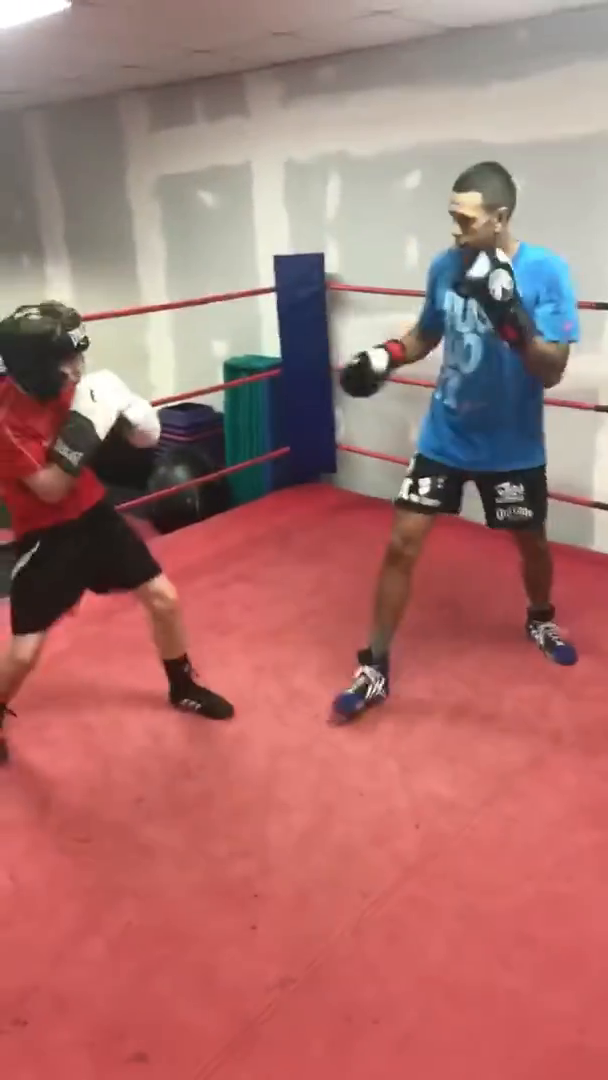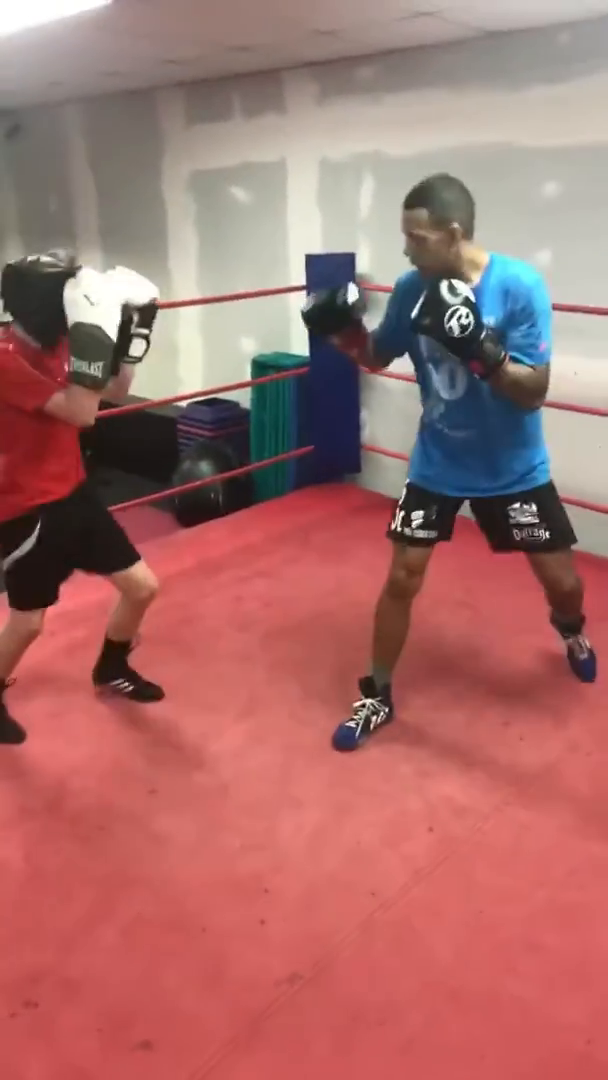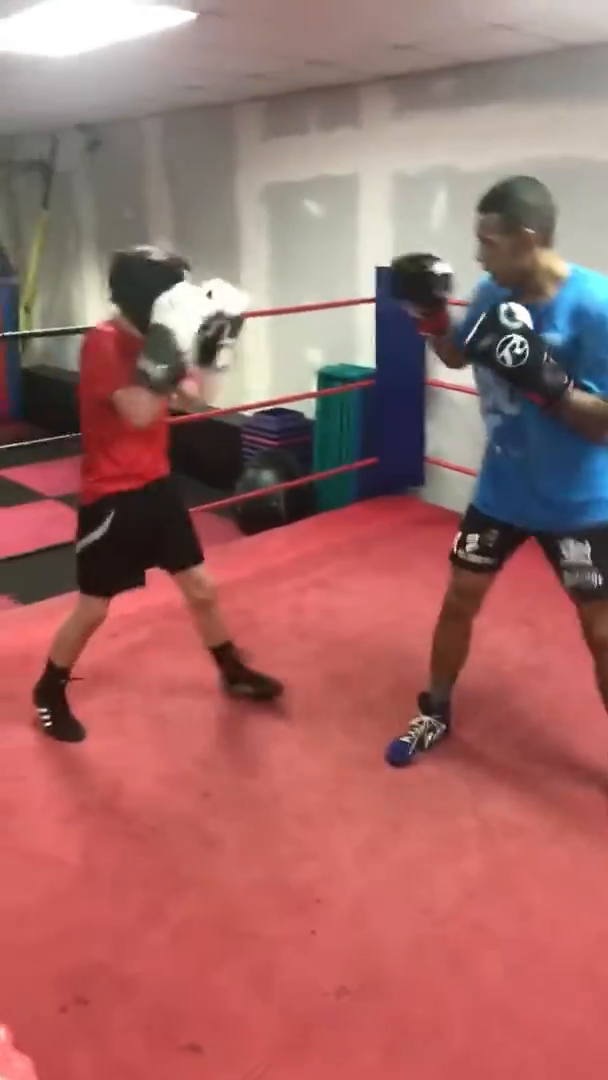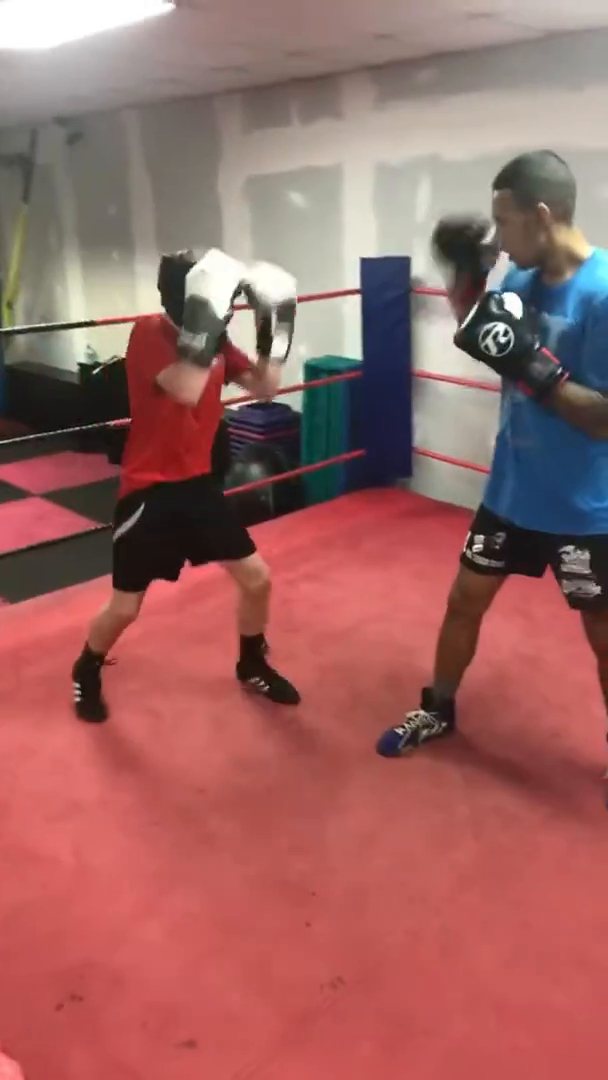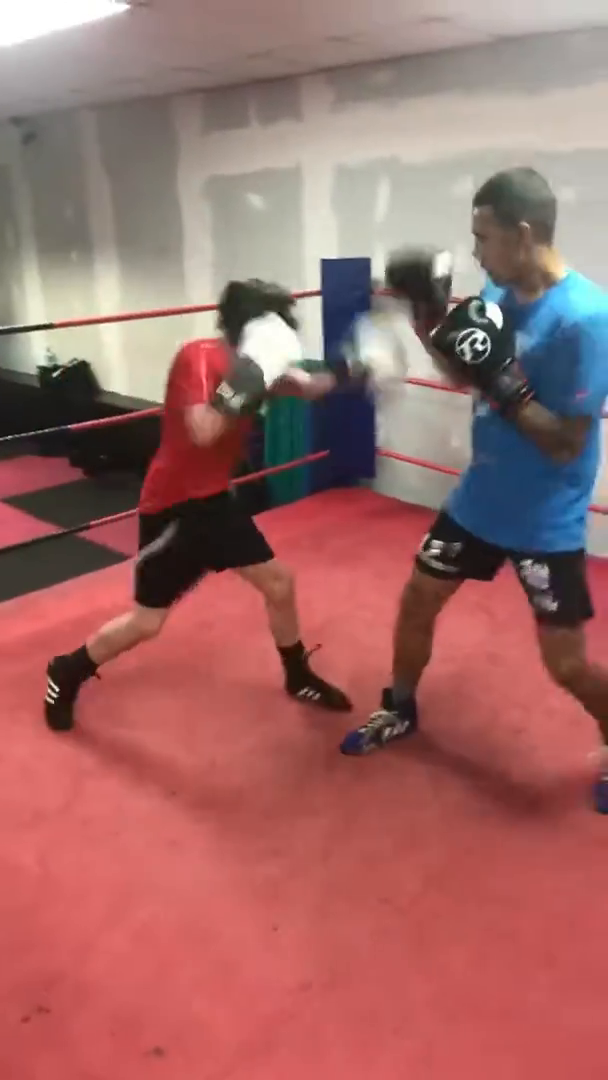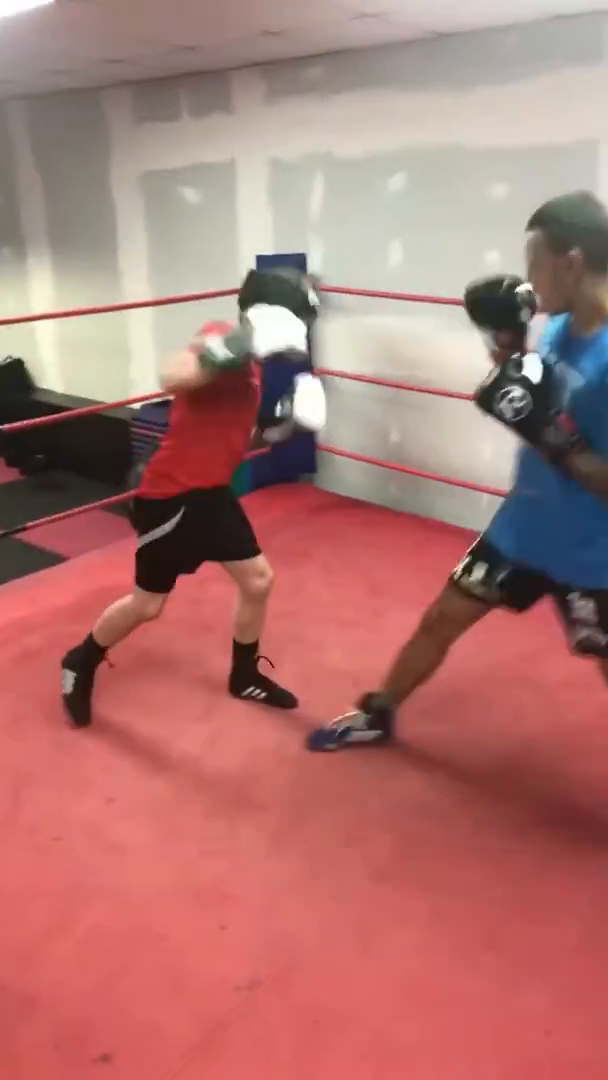
dt=0.3s
person 1, frame 1
left shoulder: (546, 271)
right shoulder: (447, 267)
left elbow: (551, 370)
left wrist: (509, 313)
right wrist: (383, 358)
left hip: (513, 445)
right hip: (444, 437)
left knee: (531, 543)
right knee: (402, 547)
left ankle: (541, 618)
right ankle: (374, 669)
person 1, frame 2
left shoulder: (520, 286)
right shoulder: (412, 289)
left elbow: (532, 393)
right elbow: (378, 355)
left wrist: (478, 347)
right wrist: (344, 328)
left hip: (514, 465)
right hip: (437, 462)
left knee: (560, 578)
right knee: (402, 579)
left ankle: (570, 630)
right ankle: (375, 698)
person 1, frame 3
right shoulder: (494, 292)
right elbow: (453, 356)
left wrist: (539, 377)
right wrist: (427, 305)
right hip: (501, 488)
right knee: (458, 602)
right ankle: (434, 715)
person 1, frame 4
right shoulder: (522, 278)
right elbow: (472, 343)
left wrist: (531, 363)
right wrist: (463, 269)
right hip: (512, 489)
right knee: (465, 601)
right ankle: (438, 710)
person 1, frame 5
right shoulder: (502, 294)
right elbow: (458, 371)
left wrist: (506, 380)
right wrist: (433, 316)
left hip: (546, 519)
right hip: (481, 499)
right knee: (415, 604)
right ankle: (398, 710)
person 1, frame 6
right shoulder: (563, 325)
left wrist: (548, 432)
right wrist: (504, 341)
right hip: (523, 526)
right knee: (440, 622)
right ankle: (376, 715)
person 2, frame 1
left shoulder: (70, 383)
left elbow: (137, 434)
right elbow: (49, 489)
left wrist: (128, 416)
right wrist: (82, 427)
left hip: (94, 512)
right hip: (43, 534)
left knee: (162, 600)
left ankle: (183, 686)
person 2, frame 2
left shoulder: (55, 342)
left elbow: (115, 394)
right elbow: (81, 413)
left wrist: (132, 328)
right wrist: (92, 334)
left hip: (75, 494)
left knee: (141, 585)
left ankle: (111, 667)
person 2, frame 3
left shoulder: (159, 339)
right shoulder: (103, 342)
left elbow: (187, 394)
right elbow: (139, 412)
left wrist: (214, 337)
right wrist: (166, 340)
left hip: (157, 487)
right hip: (111, 497)
left knee: (201, 589)
right knee: (92, 609)
left ankle: (234, 672)
right ankle: (49, 692)
person 2, frame 4
left shoulder: (214, 341)
right shoulder: (148, 333)
left elbow: (265, 388)
right elbow: (186, 390)
right wrist: (205, 318)
left hip: (199, 484)
right hip: (149, 490)
left knee: (256, 577)
right knee: (126, 606)
left ankle: (253, 665)
right ankle: (86, 674)
person 2, frame 5
left shoulder: (253, 363)
right shoulder: (197, 357)
left elbow: (306, 382)
right elbow: (201, 432)
right wrist: (247, 377)
left hip: (217, 499)
right hip: (173, 506)
left knee: (280, 583)
right knee: (148, 621)
left ankle: (299, 675)
right ankle: (69, 674)
person 2, frame 6
left shoulder: (250, 364)
right shoulder: (221, 340)
right elbow: (172, 378)
left wrist: (284, 420)
right wrist: (236, 349)
left hip: (212, 490)
right hip: (172, 493)
left knee: (259, 580)
right knee: (147, 604)
left ankle: (245, 676)
right ankle: (80, 664)
